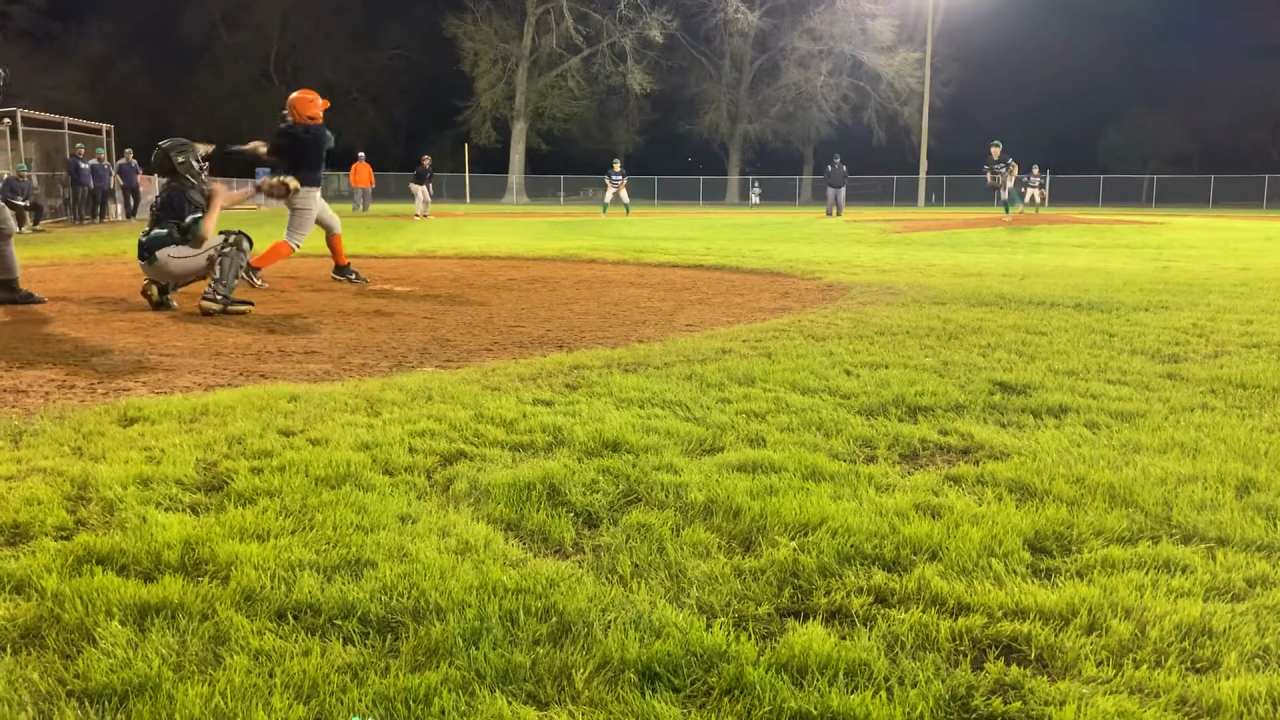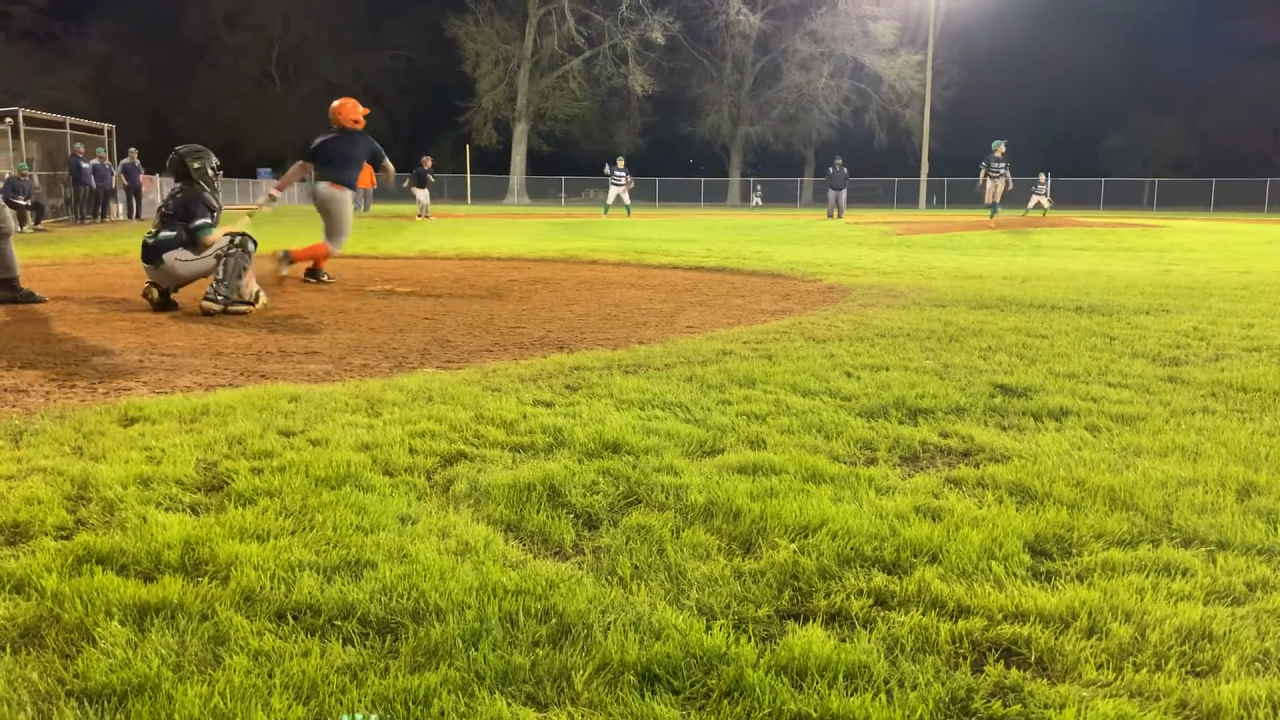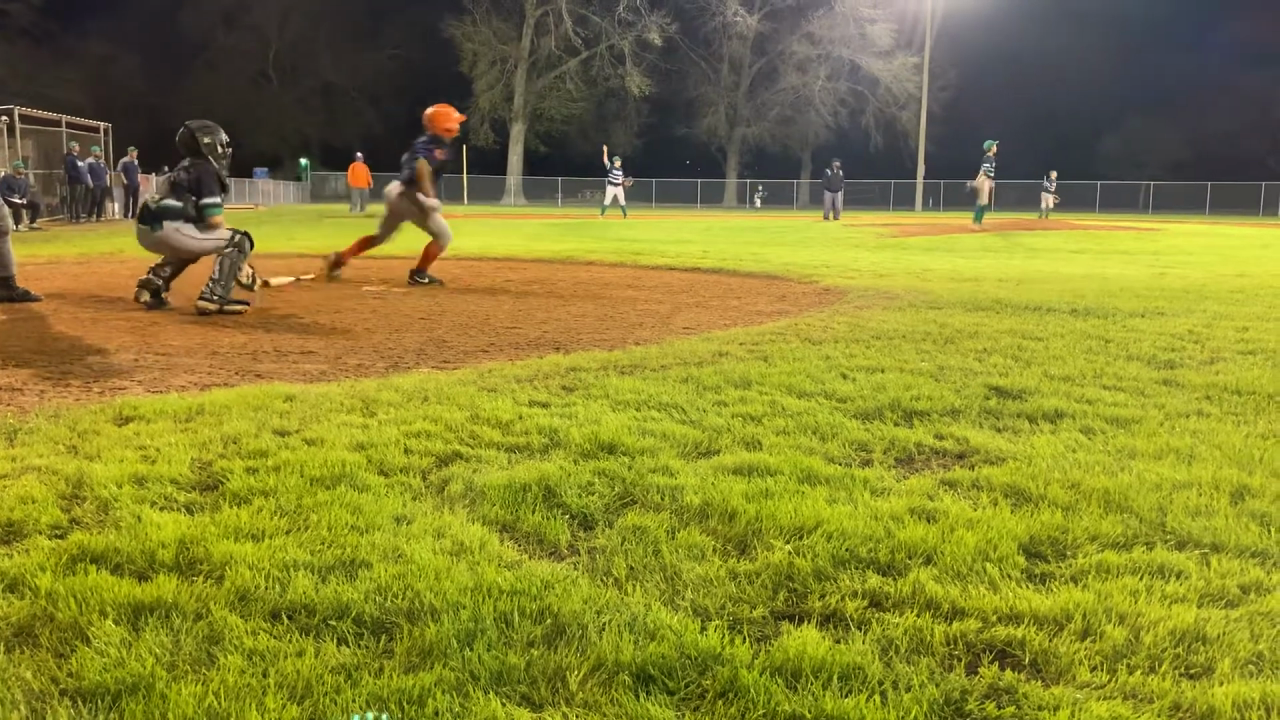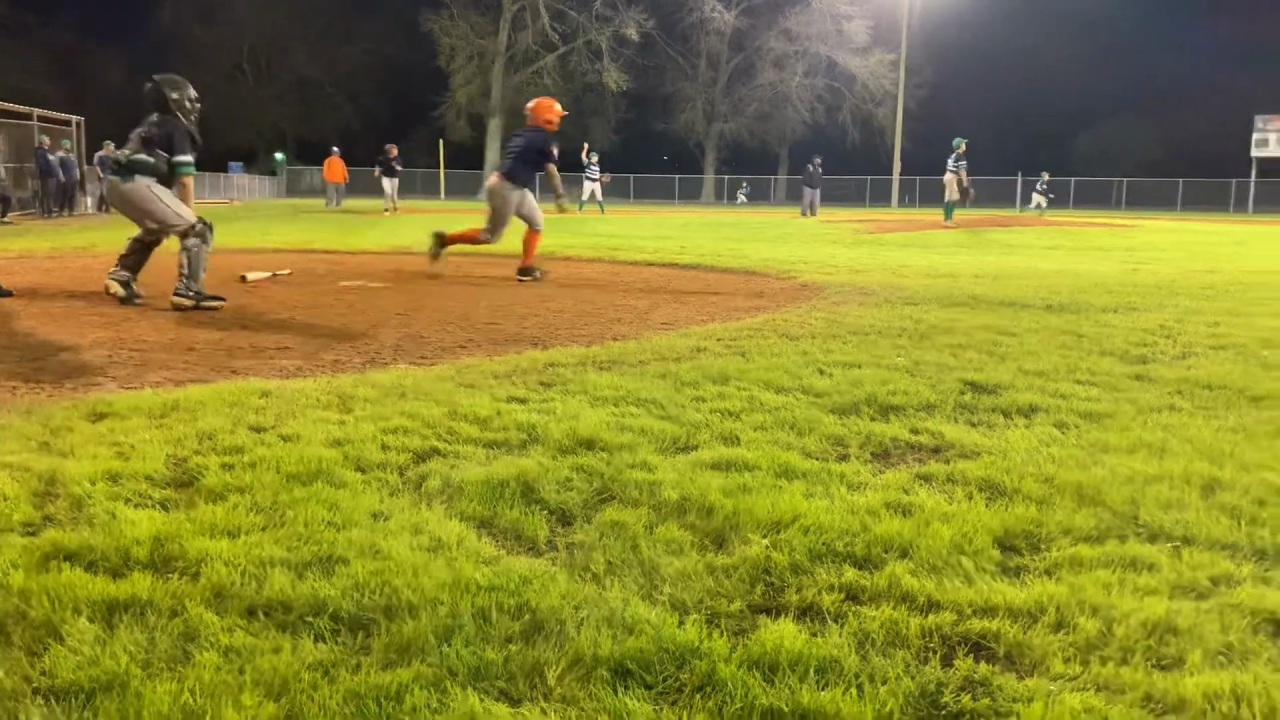
dt=0.3s
person 1, frame 1
left shoulder: (181, 187)
right shoulder: (182, 192)
left elbow: (223, 201)
right elbow: (204, 233)
left wrist: (255, 190)
right wrist: (215, 200)
left hip: (156, 259)
right hip: (164, 258)
left knee: (211, 262)
right knee: (237, 242)
left ankle: (160, 286)
right ankle: (217, 297)
person 1, frame 2
left shoulder: (183, 193)
right shoulder: (196, 196)
right elbow: (206, 238)
right wrist: (231, 230)
left hip: (157, 262)
right hip: (169, 262)
right knee: (243, 243)
left ankle: (160, 288)
right ankle: (219, 298)
person 1, frame 3
left shoulder: (188, 168)
right shoulder: (208, 171)
left elbow: (203, 219)
right elbow: (214, 220)
right wrist: (230, 238)
left hip: (147, 230)
right hip: (165, 228)
left knee: (193, 244)
right knee: (238, 242)
left ankle: (151, 285)
right ankle: (214, 298)
person 1, frame 4
left shoulder: (153, 123)
right shoulder: (179, 127)
right elbow: (185, 178)
right wrist: (190, 212)
left hip: (116, 183)
right hip: (138, 183)
left knee: (154, 228)
right knee: (195, 229)
left ankle: (121, 278)
right ankle: (188, 292)
person 2, frame 1
left shoulder: (284, 131)
right shoulder: (321, 135)
left elbow: (272, 154)
left wrist: (260, 148)
right hip: (306, 193)
left knee: (333, 225)
right knee: (293, 241)
left ankle: (343, 269)
right ankle: (254, 269)
person 2, frame 2
left shoulder: (323, 141)
right shoulder: (365, 141)
left elbow: (302, 168)
right elbow: (387, 166)
left wrist: (276, 190)
right wrist: (391, 177)
left hip: (320, 189)
right hip: (340, 194)
left knee: (332, 234)
right knee: (333, 246)
left ankle: (315, 271)
right ankle: (290, 257)
person 2, frame 3
left shoulder: (423, 141)
right shoulder: (441, 148)
left elbow: (407, 159)
right elbow: (421, 165)
right wrist: (430, 196)
left hip: (396, 192)
right hip: (410, 198)
left knee: (382, 236)
right knee: (444, 236)
left ankle: (339, 260)
right ankle: (419, 273)
person 2, frame 4
left shoulder: (521, 134)
right shoulder: (546, 140)
right elbow: (551, 169)
right wrist: (560, 196)
left hip: (509, 187)
right hip: (507, 189)
left knee: (536, 224)
right knee: (490, 235)
left ankle: (526, 268)
right ankle: (445, 239)
